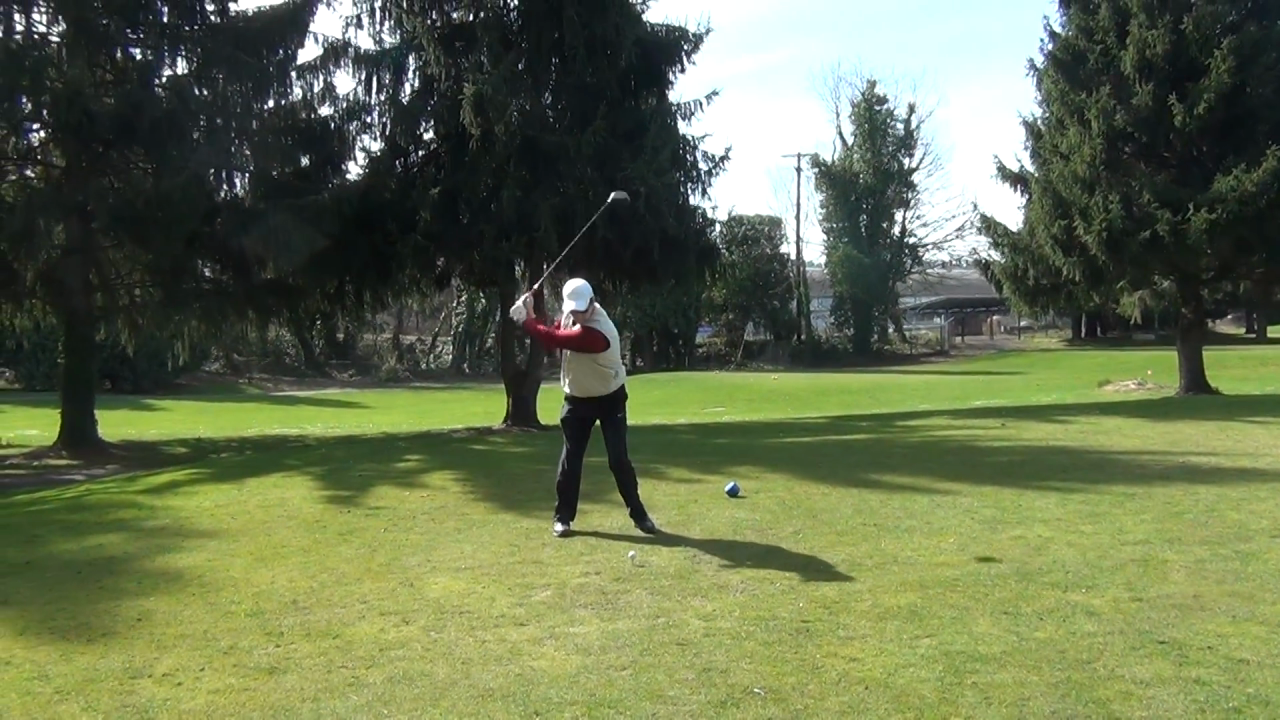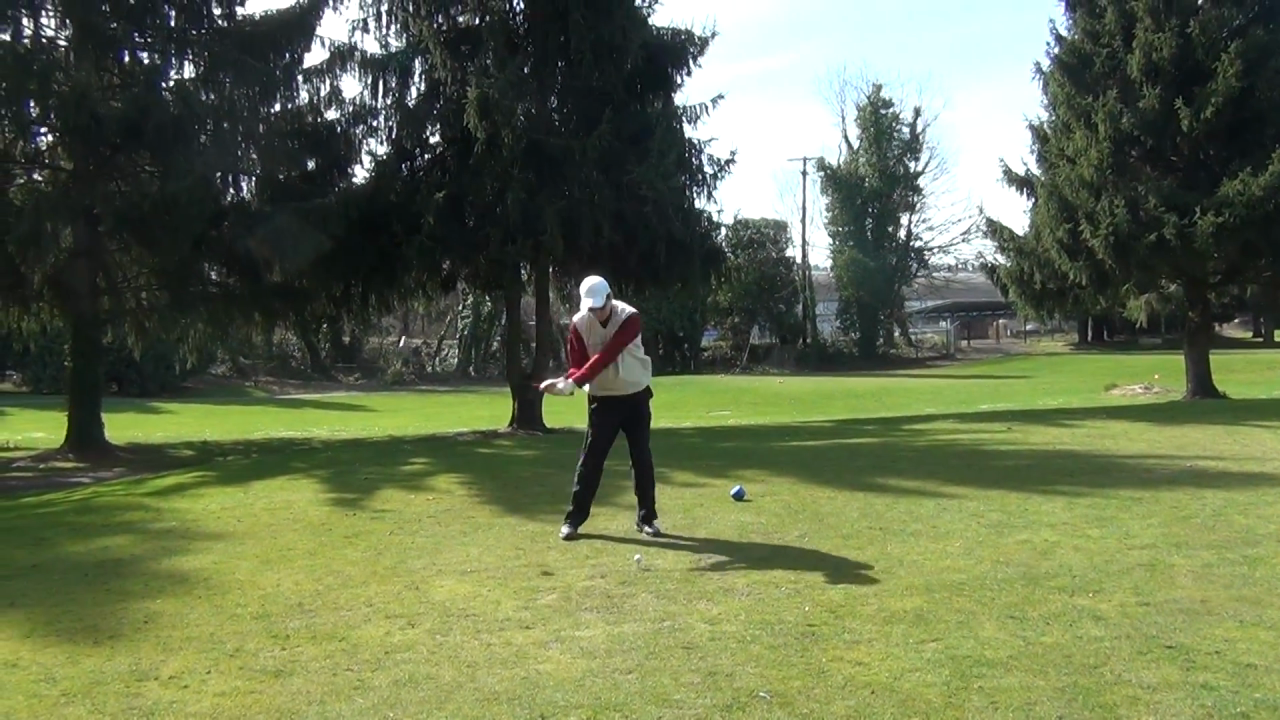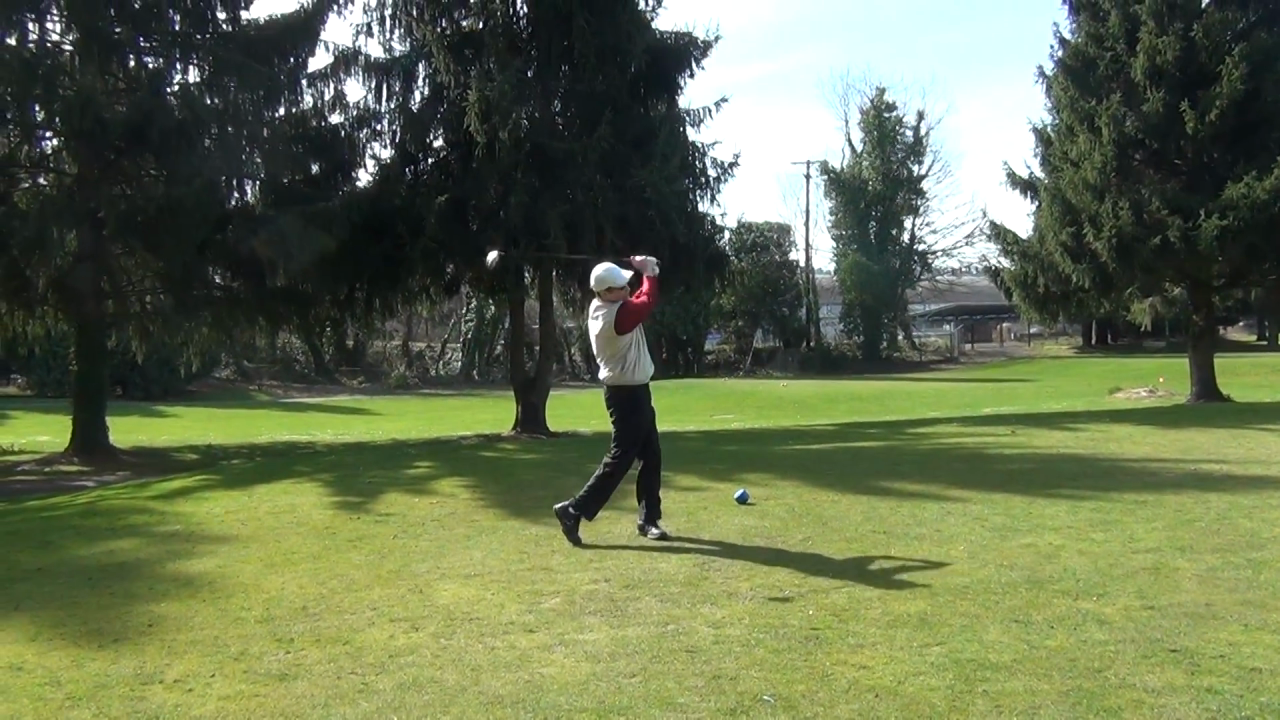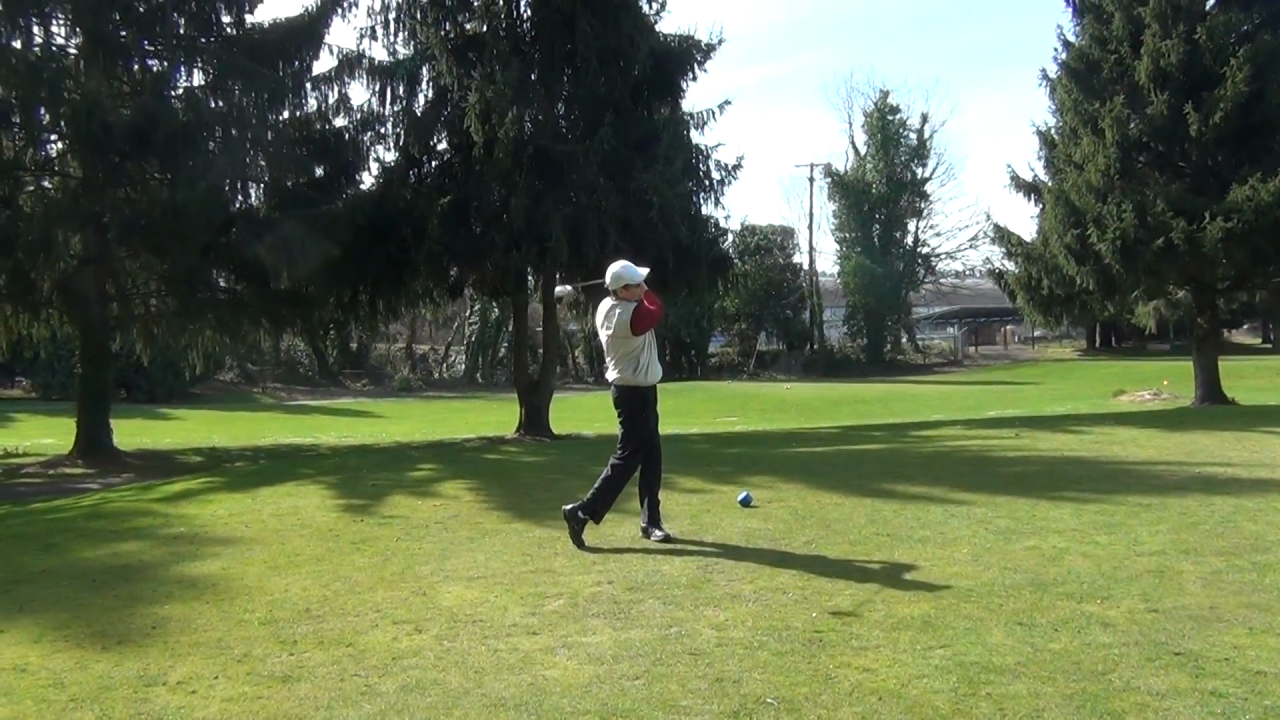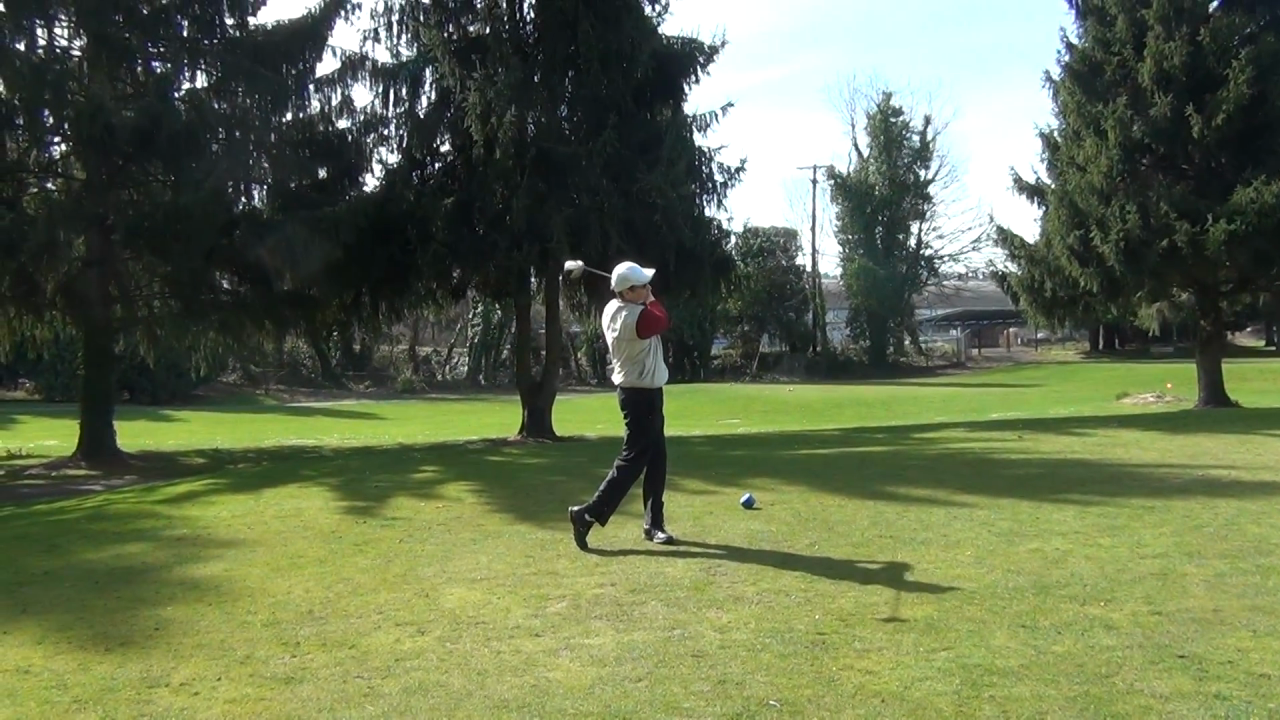
dt=0.4s
person 1, frame 1
left shoulder: (596, 333)
right shoulder: (574, 316)
left elbow: (553, 338)
right elbow: (552, 339)
left wrist: (524, 320)
right wrist: (529, 315)
left hip: (609, 399)
right hip: (577, 399)
left knee: (618, 458)
right knee: (570, 458)
left ankle: (638, 513)
right ankle: (563, 515)
person 1, frame 2
left shoulder: (629, 318)
right shoulder: (579, 325)
left elbow: (604, 358)
right elbow: (579, 363)
left wrist: (572, 382)
right wrist: (566, 382)
left hip: (635, 394)
right hip: (603, 399)
left knee: (642, 459)
right knee: (592, 460)
left ankle: (646, 517)
right ankle: (574, 517)
person 1, frame 3
left shoulder: (603, 306)
right shoulder: (618, 315)
left elbow: (638, 300)
right elbow: (647, 300)
left wrist: (645, 270)
right wrist: (648, 273)
left hip: (633, 389)
right hip: (626, 393)
left knee: (651, 455)
right knee: (621, 457)
left ankle: (648, 518)
right ankle: (573, 510)
person 1, frame 4
left shoulder: (606, 307)
right shoulder: (632, 315)
left elbow: (645, 308)
right elbow: (657, 311)
left wrist: (639, 290)
right wrist: (644, 292)
left hip: (632, 388)
right hip: (635, 392)
left knee: (651, 456)
right knee: (627, 458)
left ankle: (650, 520)
right ankle: (581, 512)
person 1, frame 5
left shoulder: (613, 309)
right shoulder: (638, 317)
left elbow: (652, 320)
right elbow: (662, 321)
left wrist: (645, 300)
right wrist: (650, 300)
left hip: (638, 390)
right hip: (641, 394)
left knee: (656, 458)
right knee: (633, 459)
left ankle: (653, 523)
right ankle: (588, 514)
